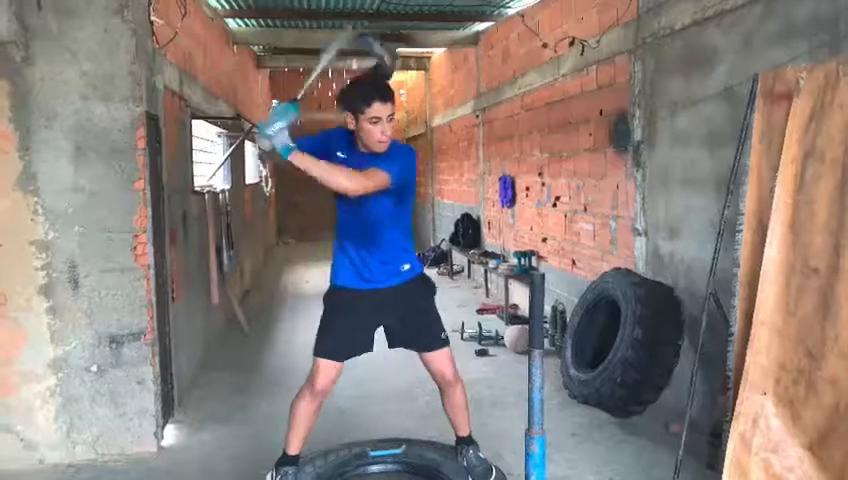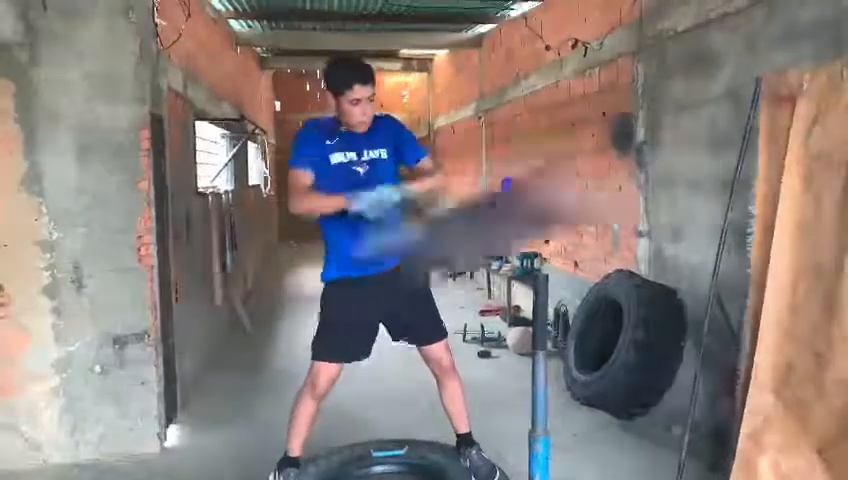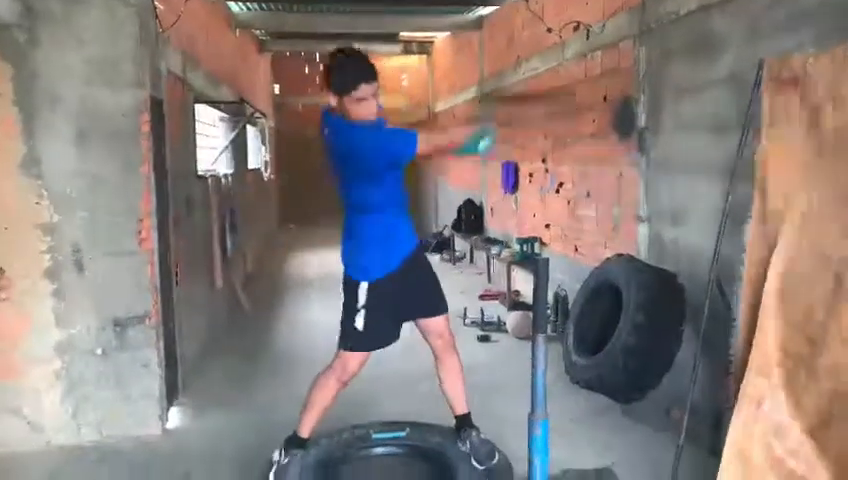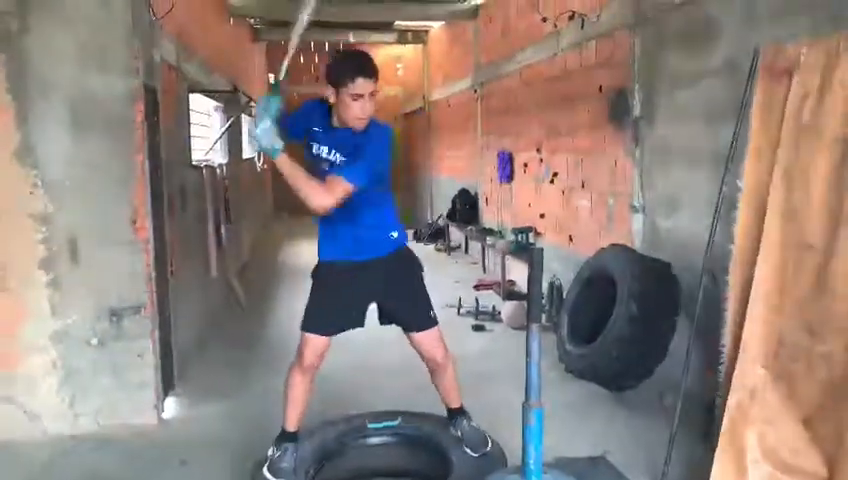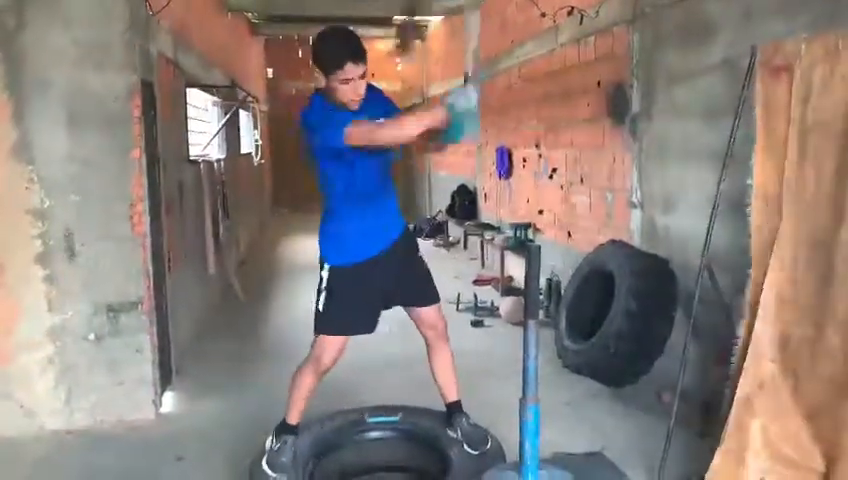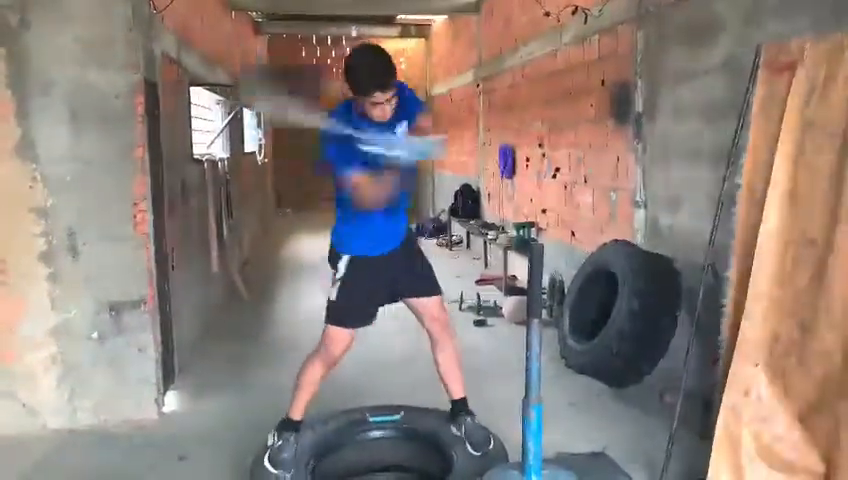
dt=0.7s
person 1, frame 1
left shoulder: (401, 154)
right shoulder: (334, 143)
left elbow: (357, 185)
right elbow: (282, 149)
left wrist: (292, 153)
right wrist: (281, 134)
left hip: (406, 282)
right hip: (353, 288)
left knee: (447, 372)
right knee: (320, 382)
left ankle: (466, 446)
person 1, frame 2
left shoulder: (389, 129)
right shoulder: (312, 137)
left elbow: (432, 175)
right elbow: (299, 201)
left wrist: (399, 190)
right wrist: (352, 199)
left hip: (398, 270)
right hip: (346, 279)
left knee: (443, 363)
right knee: (319, 381)
person 1, frame 3
left shoulder: (337, 120)
right shoulder: (357, 137)
left elbow: (416, 147)
right elbow: (423, 145)
left wrist: (464, 135)
right wrist: (466, 134)
left hip: (405, 251)
right hip: (371, 265)
left knee: (444, 339)
right knee: (346, 367)
left ankle: (465, 428)
person 1, frame 4
left shoulder: (376, 140)
right shoulder: (313, 114)
left elbow: (321, 200)
right elbow: (281, 131)
left wrist: (276, 151)
right wrist: (270, 121)
left hip: (390, 257)
right hip: (337, 261)
left knee: (436, 353)
right knee: (307, 357)
left ankle: (458, 418)
right ankle: (286, 441)
person 1, frame 5
left shoulder: (375, 99)
right shoulder: (315, 114)
left elbow: (409, 133)
right elbow: (389, 134)
left wrist: (450, 126)
right wrist: (449, 108)
left hip: (394, 240)
right hip: (347, 255)
left knee: (436, 327)
right knee: (323, 356)
left ankle: (456, 416)
right ankle: (286, 433)
person 1, frame 6
left shoulder: (403, 99)
right shoulder: (340, 127)
left elbow: (428, 131)
right elbow: (368, 199)
right wrist: (394, 172)
left hip: (398, 240)
right hip: (357, 250)
left knee: (440, 325)
right knee: (332, 348)
left ankle: (461, 414)
right ankle: (288, 430)
